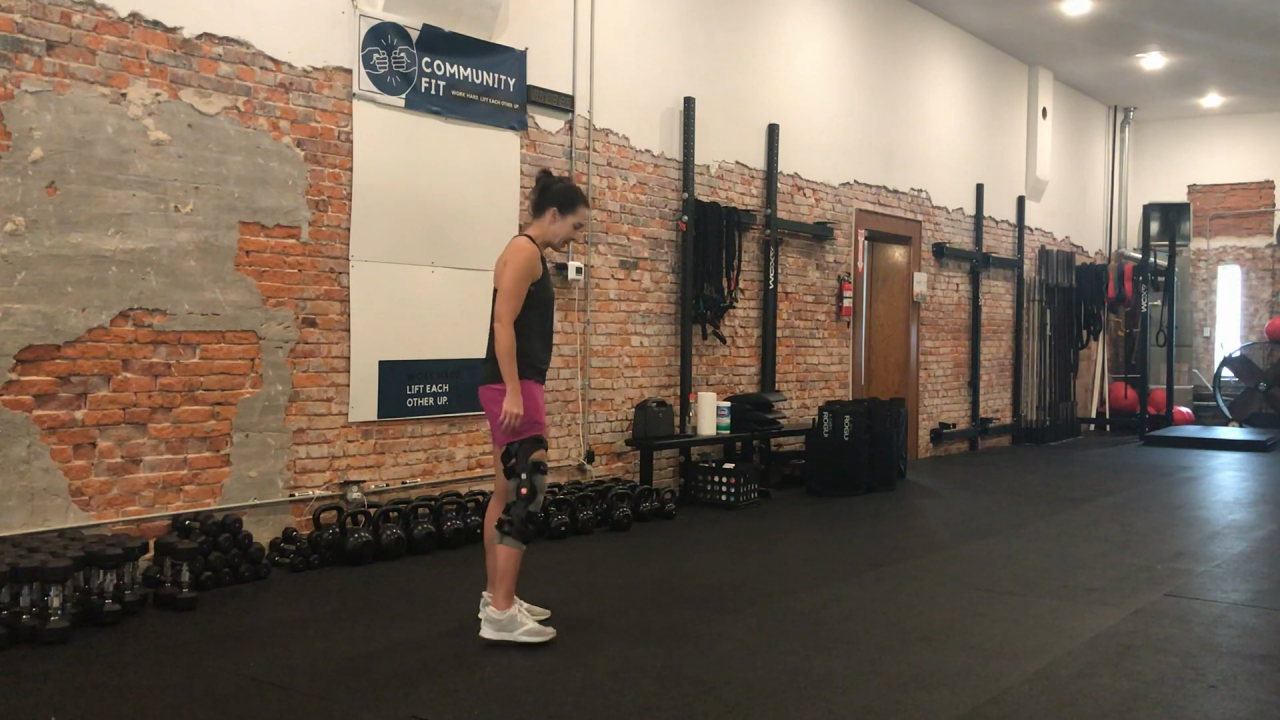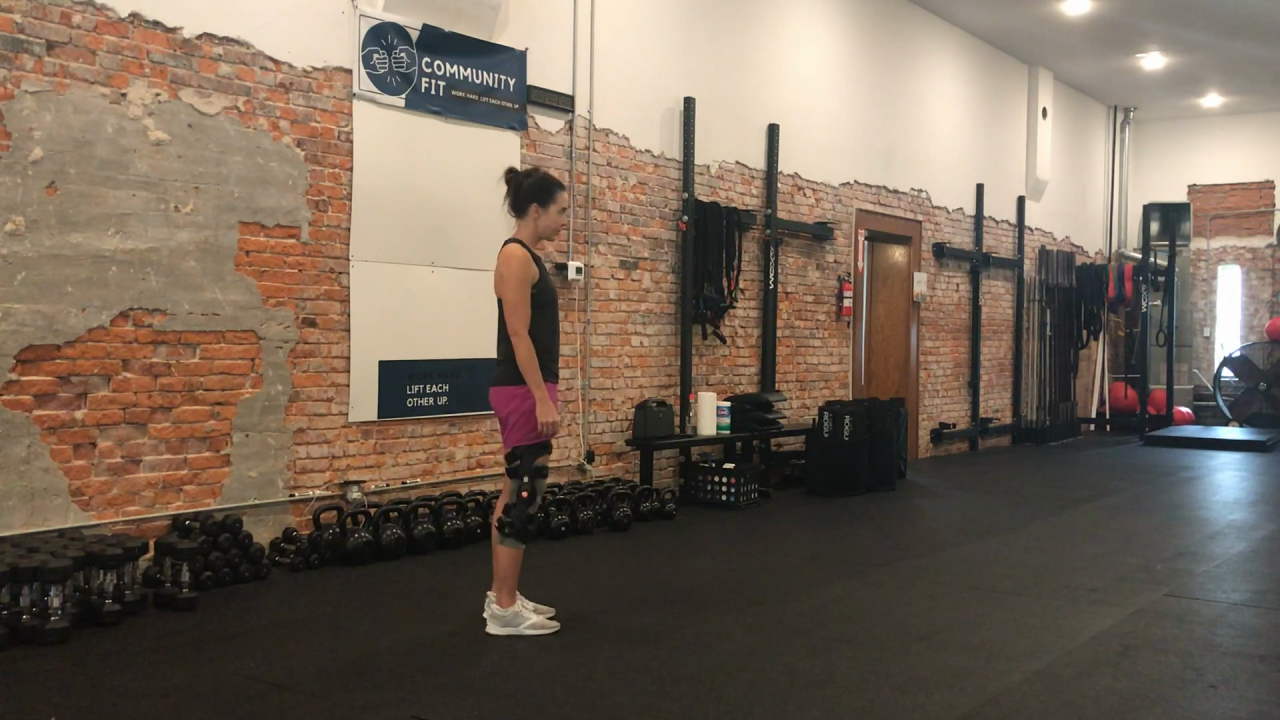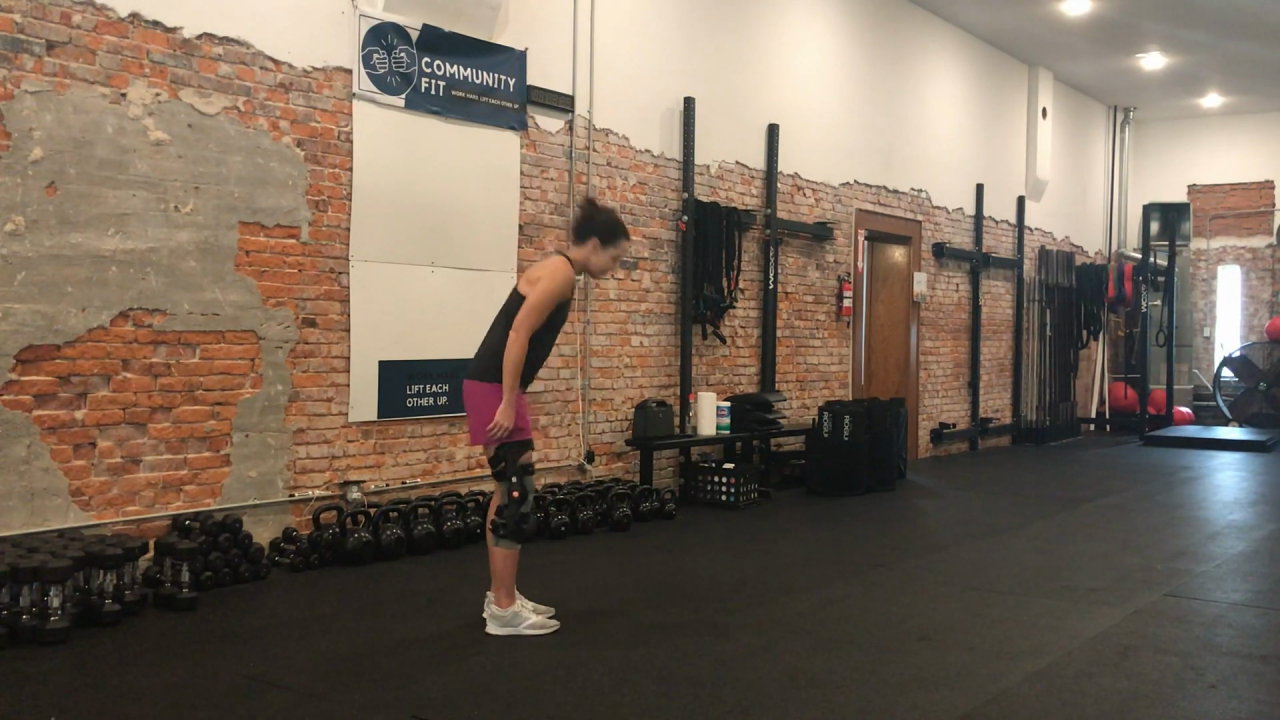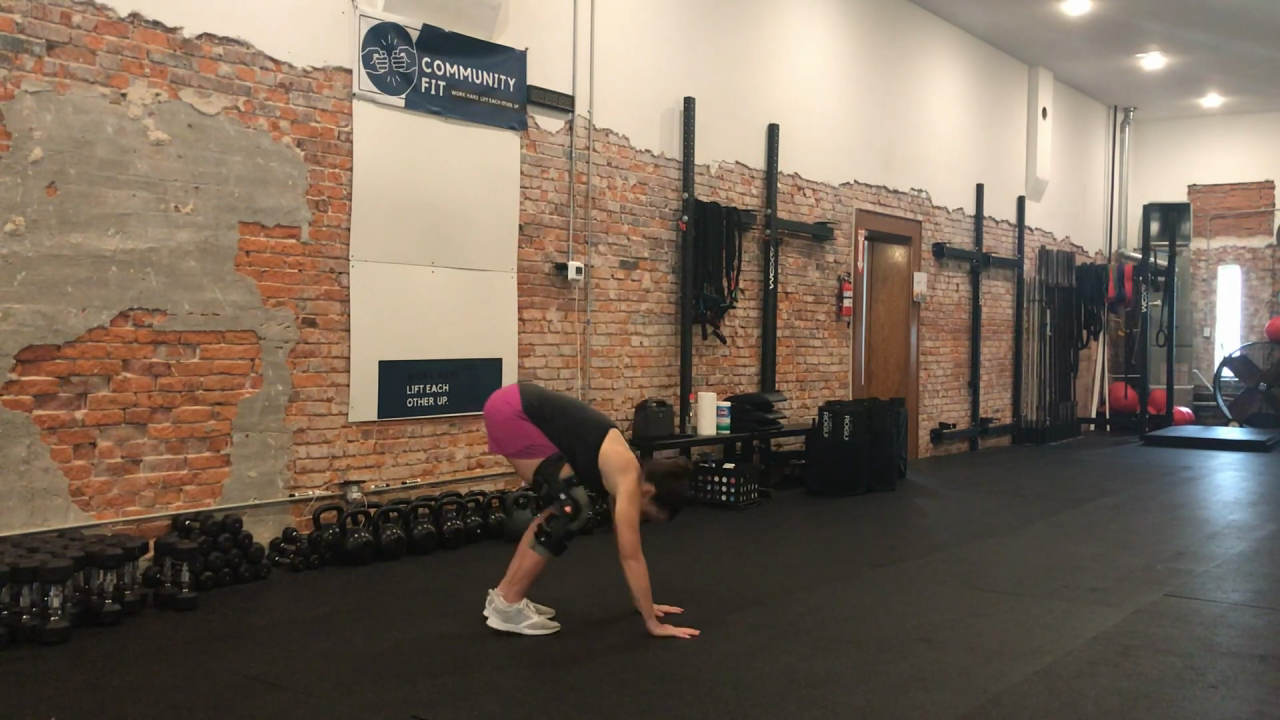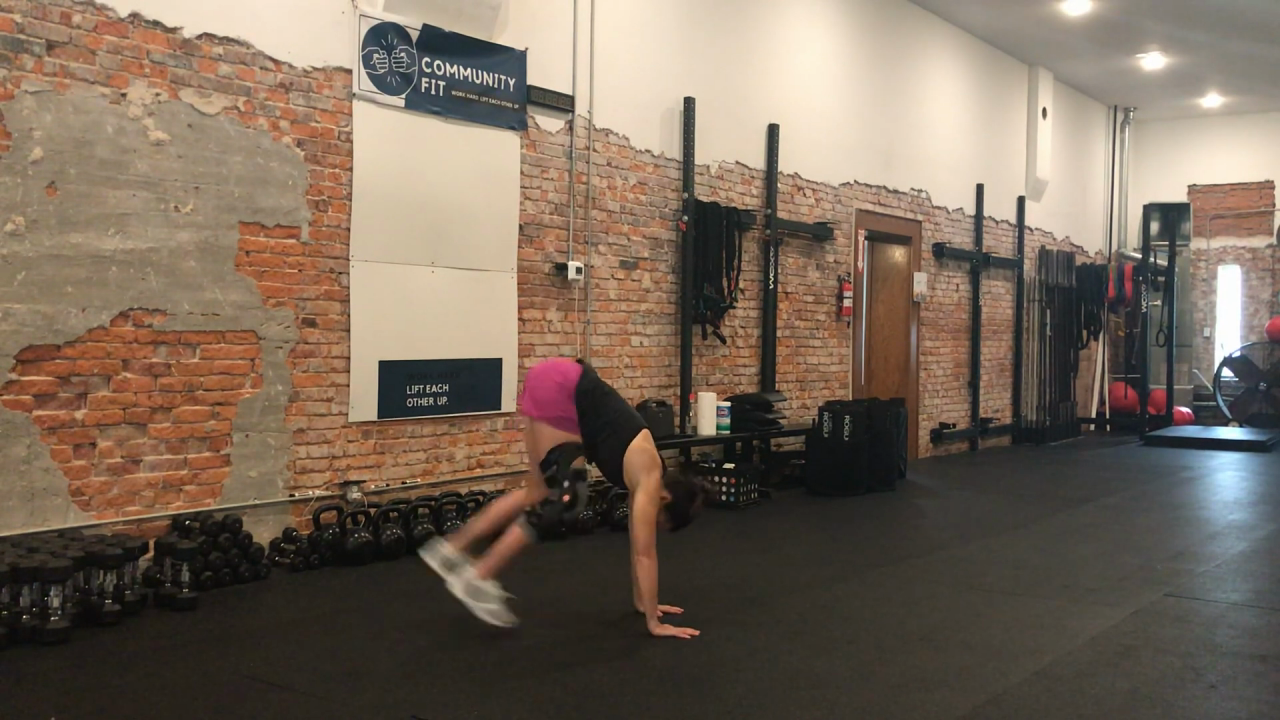
dt=1s
person 1, frame 1
left shoulder: (530, 253)
right shoulder: (525, 251)
right elbow: (503, 323)
right wrist: (514, 392)
left hip: (516, 385)
right hip: (513, 386)
left knee: (507, 490)
right knee: (527, 492)
left ankle: (495, 596)
right ankle: (501, 614)
person 1, frame 2
left shoulder: (527, 255)
right shoulder: (517, 256)
right elbow: (519, 335)
left wrist: (542, 393)
right wrist: (543, 399)
left hip: (525, 388)
right hip: (524, 391)
left knee: (517, 493)
right knee: (525, 495)
left ankle: (502, 596)
right ankle: (505, 610)
person 1, frame 3
left shoulder: (557, 269)
right shoulder: (561, 271)
right elbow: (518, 335)
left wrist: (510, 399)
right wrist: (508, 403)
left hip: (497, 386)
right hip: (493, 387)
left knee: (510, 491)
right knee: (517, 492)
left ankle: (502, 597)
right ankle: (503, 610)
person 1, frame 4
left shoulder: (625, 469)
right shoulder: (628, 478)
left elbow: (628, 551)
right elbow: (631, 556)
left wrist: (644, 604)
right wrist: (652, 623)
left hip: (515, 409)
right hip: (513, 411)
left knee: (562, 506)
right knee: (570, 507)
left ankle: (507, 595)
right ankle: (508, 605)
person 1, frame 5
left shoulder: (643, 468)
right shoulder: (649, 481)
left elbow: (640, 548)
right elbow: (644, 552)
left wrist: (643, 602)
right wrist: (654, 622)
left hip: (557, 382)
right hip: (559, 386)
left knee: (540, 491)
right knee: (563, 496)
left ankle: (452, 549)
right ankle: (479, 578)
